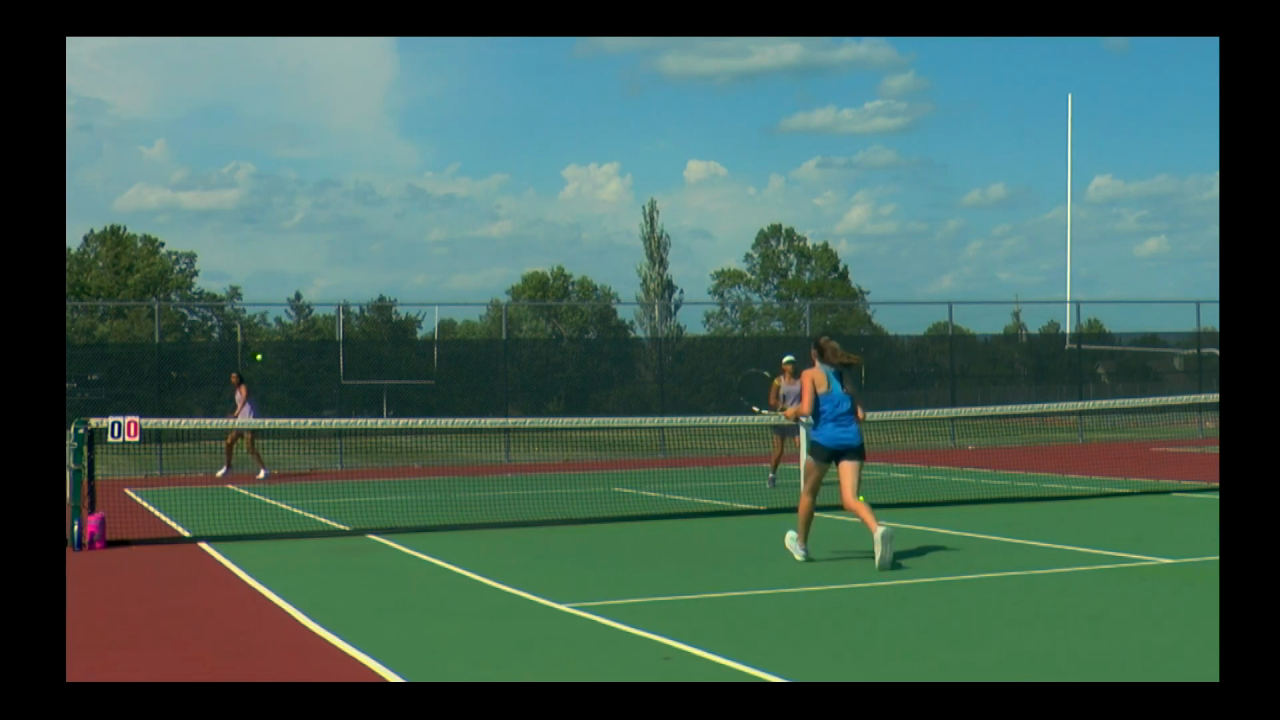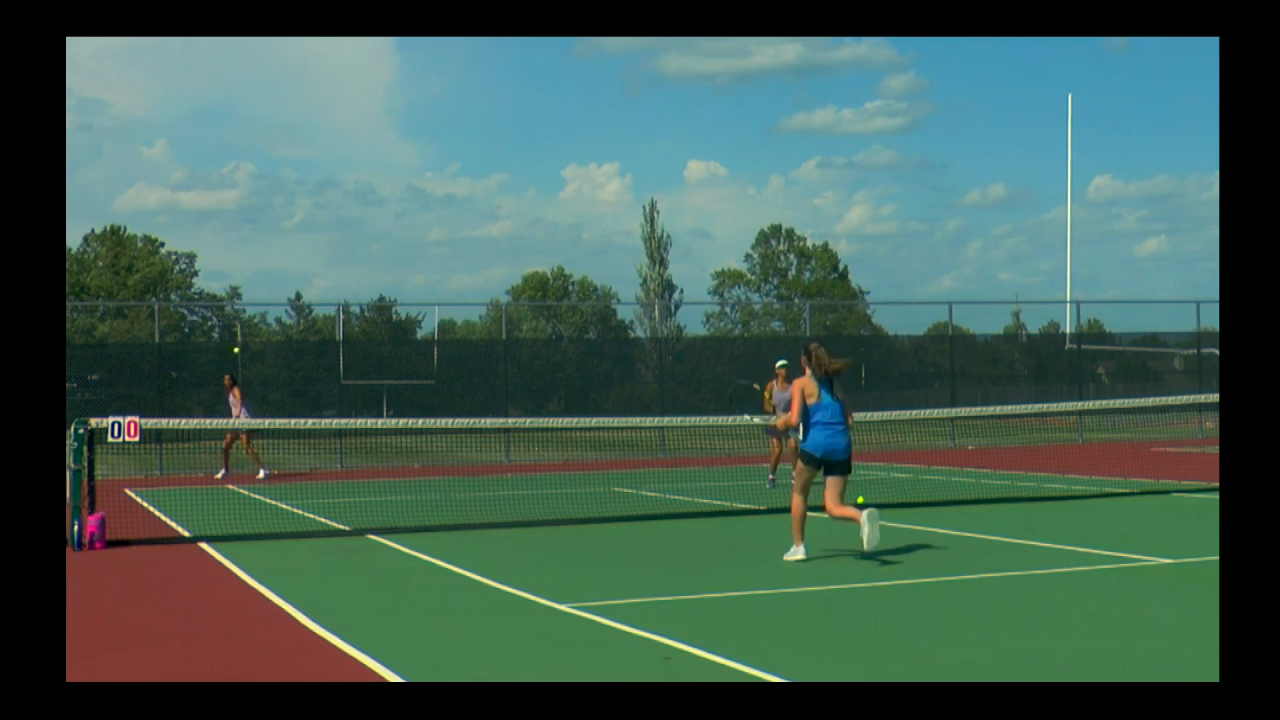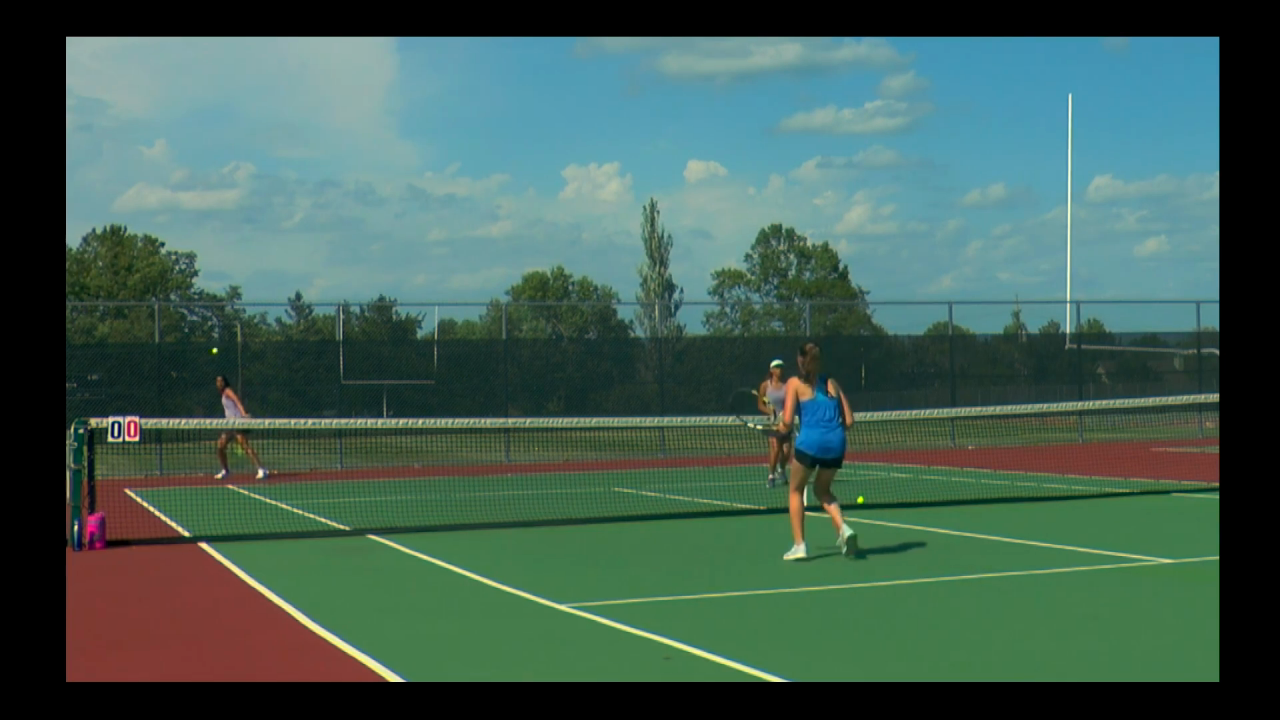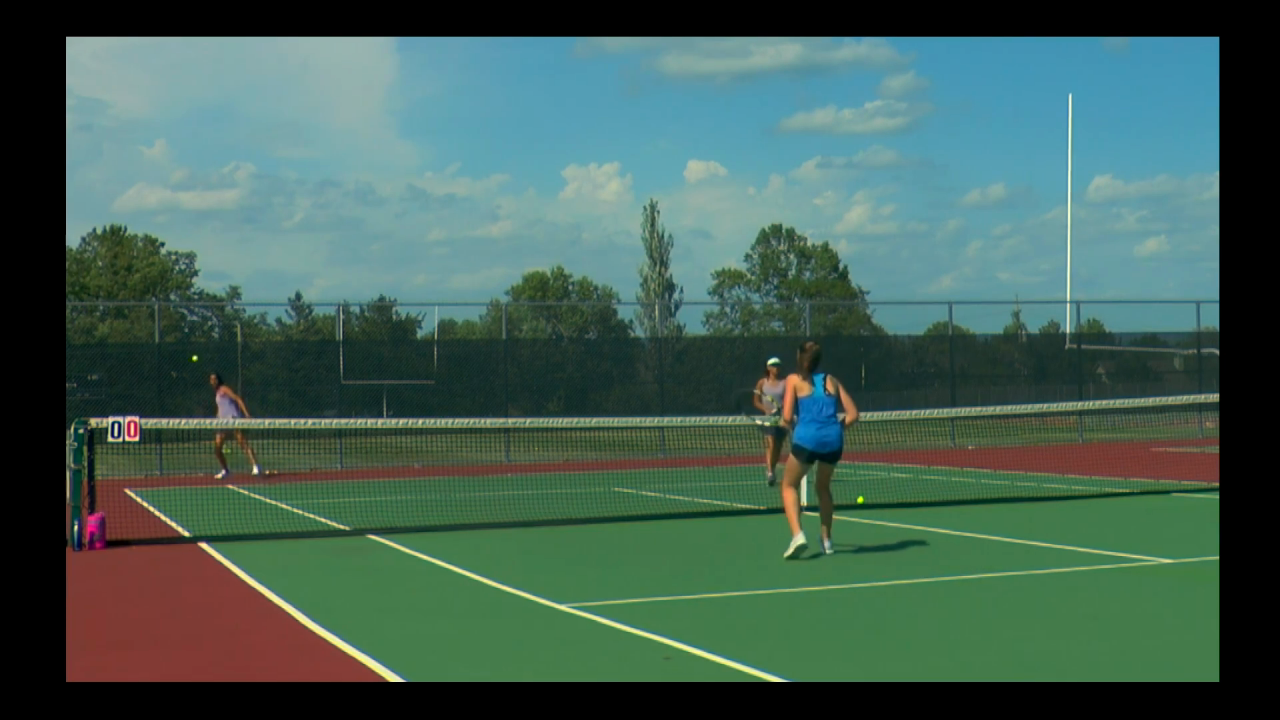
dt=0.1s
person 1, frame 1
left shoulder: (810, 375)
right shoulder: (844, 377)
left elbow: (807, 409)
right elbow: (860, 414)
left wrist: (793, 412)
left hip: (825, 439)
right hip: (852, 439)
left knee: (809, 492)
right knee: (851, 501)
left ankle: (801, 543)
right ankle: (878, 530)
person 1, frame 2
left shoulder: (800, 384)
right shoulder: (834, 383)
left elbow: (795, 420)
right elbow: (849, 421)
left wrist: (783, 422)
left hip: (814, 446)
right hip: (841, 448)
left knee: (799, 492)
right knee: (833, 508)
left ankle: (798, 547)
right ankle: (862, 516)
person 1, frame 3
left shoulder: (794, 383)
right shoulder: (832, 383)
left elbow: (788, 419)
right elbow: (848, 419)
left wrist: (784, 428)
left hip: (809, 444)
right hip: (836, 446)
left knee: (796, 491)
right knee: (822, 491)
left ankle: (799, 545)
right ankle: (843, 528)
person 1, frame 4
left shoulder: (794, 379)
right shoulder: (832, 381)
left elbow: (788, 416)
right elbow: (853, 415)
left wrist: (792, 425)
left hip: (806, 439)
right hip: (833, 441)
left knee: (789, 487)
right knee: (822, 487)
left ankle: (798, 535)
right ankle: (826, 540)
